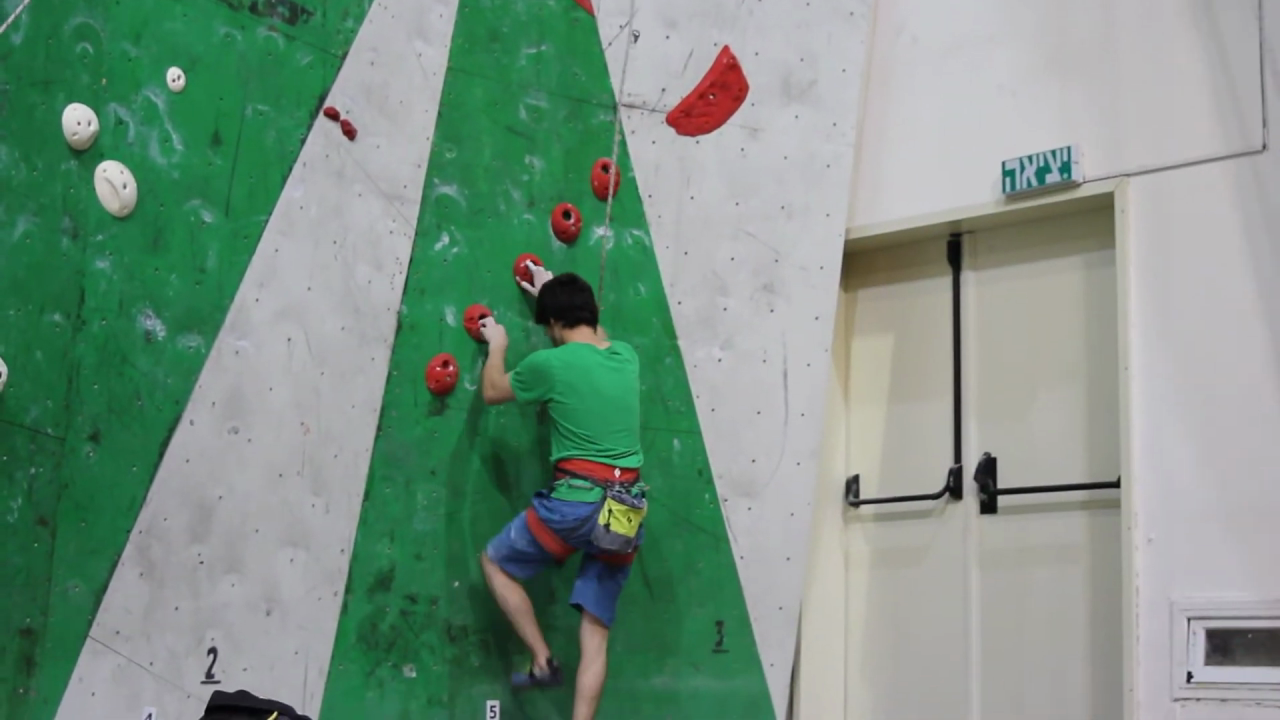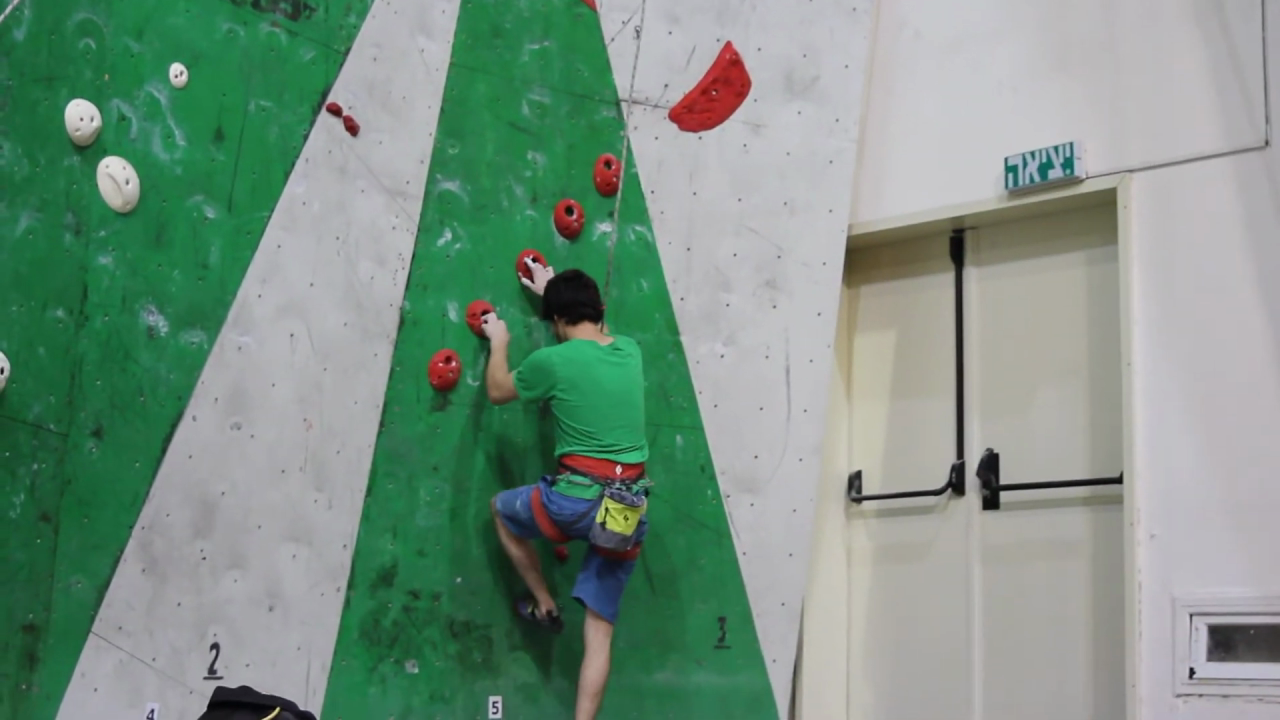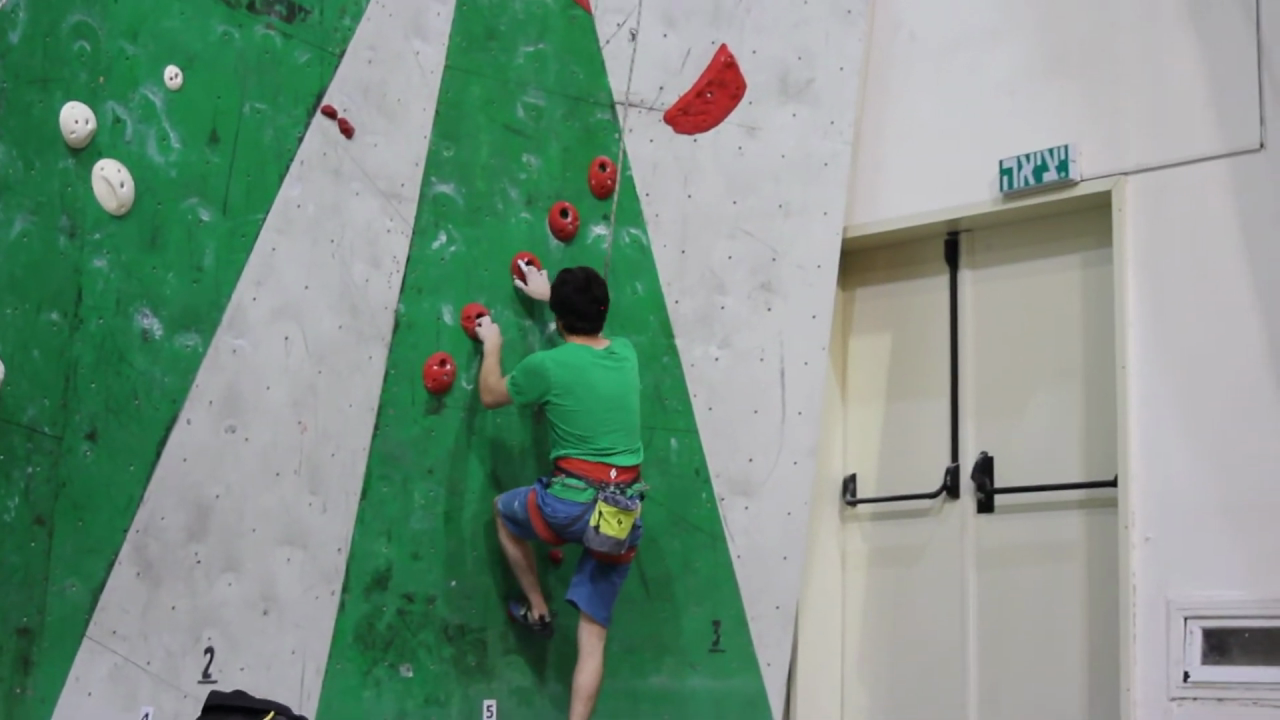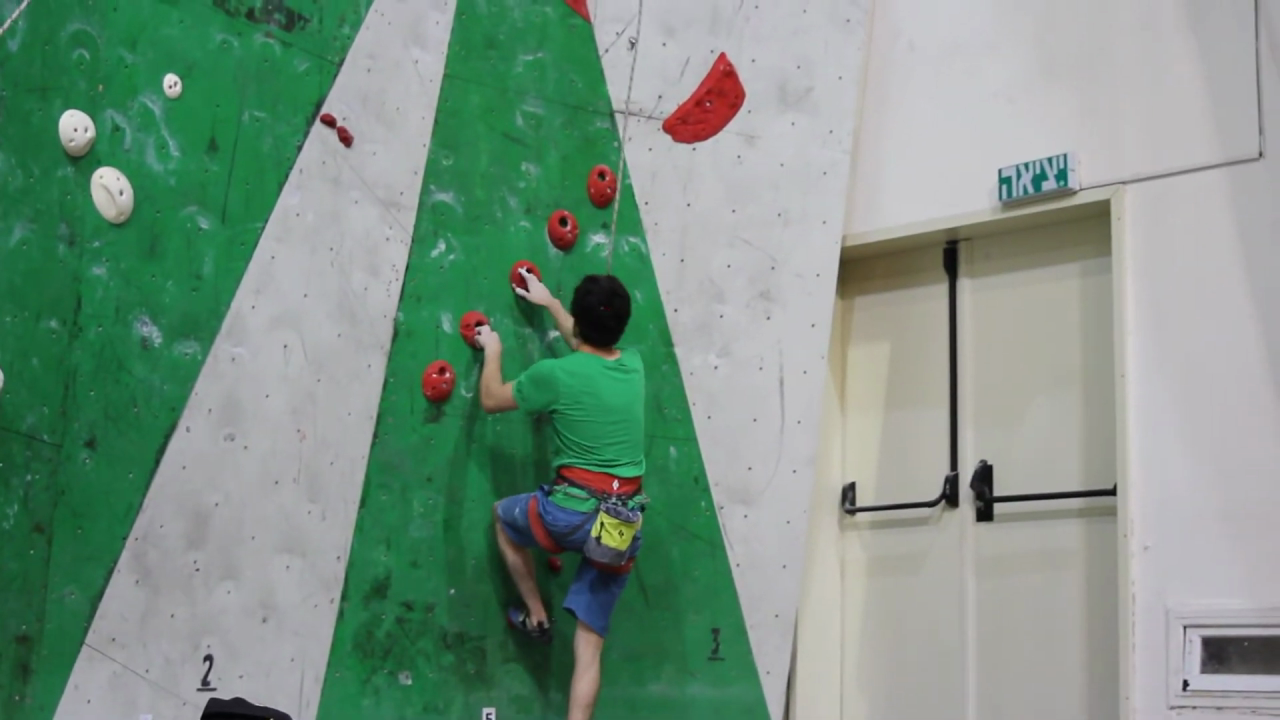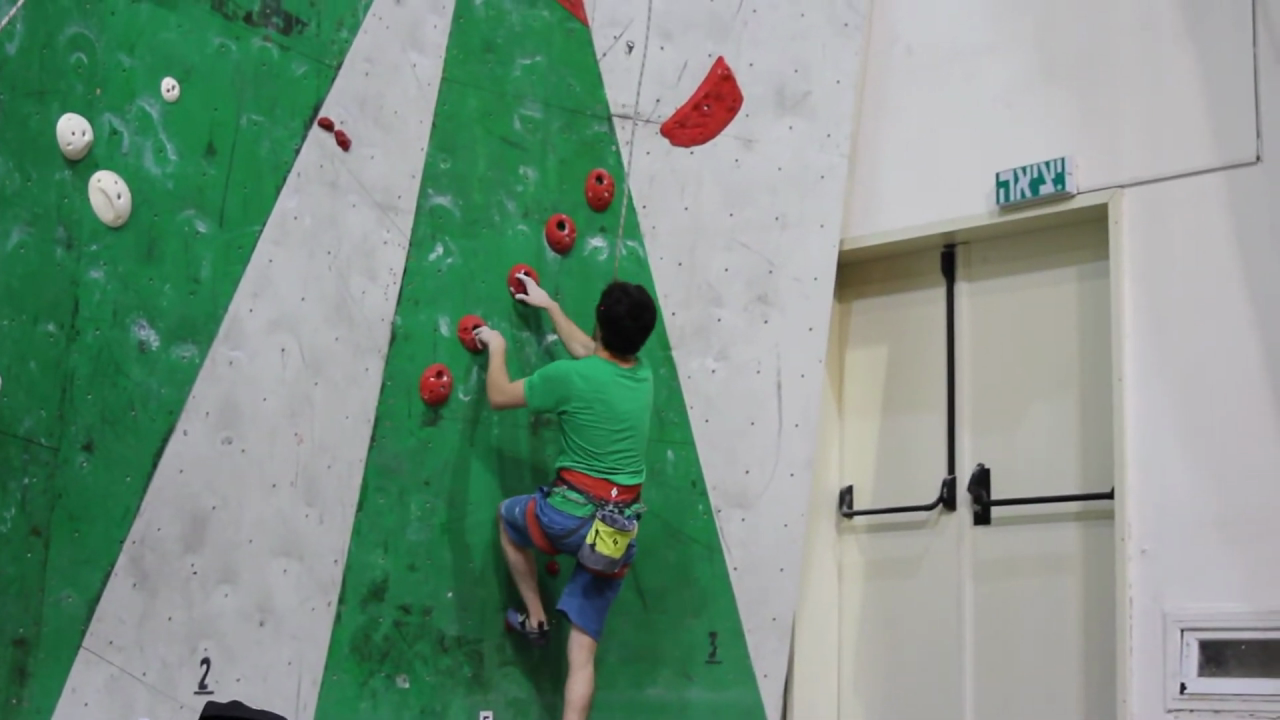
dt=0.3s
person 1, frame 1
left shoulder: (550, 364)
right shoulder: (626, 356)
left elbow: (491, 391)
right elbow: (596, 336)
left wrist: (497, 345)
right wrist: (554, 293)
left hip: (574, 503)
left knee: (493, 562)
right knee: (595, 634)
left ankle: (541, 659)
person 1, frame 2
left shoulder: (553, 360)
right shoulder: (629, 351)
left elbow: (497, 392)
right elbow: (598, 331)
left wrist: (498, 340)
right wrist: (554, 289)
left hip: (575, 499)
right hip: (629, 510)
left knee: (501, 508)
right knee: (599, 630)
left ankle: (544, 606)
person 1, frame 3
left shoulder: (547, 365)
right shoulder: (625, 353)
left elbow: (489, 396)
right elbow: (591, 334)
left wrist: (492, 344)
right wrist: (547, 294)
left hip: (571, 503)
right hip: (624, 514)
left knee: (504, 508)
right knee: (593, 636)
left ankle: (538, 609)
person 1, frame 4
left shoulder: (556, 374)
right shoulder: (633, 364)
left elbow: (490, 400)
right elbow: (593, 345)
left wrist: (492, 350)
right wrist: (549, 302)
left hip: (572, 511)
right hip: (624, 525)
left knee: (504, 515)
right knee: (589, 644)
left ankle: (536, 616)
person 1, frame 5
left shoulder: (570, 377)
right shoulder: (643, 374)
left elbow: (499, 396)
right elbow: (590, 353)
left wrist: (496, 347)
right wrist: (550, 306)
left hip: (570, 513)
left knee: (507, 515)
right knee: (583, 648)
left ankle: (535, 618)
